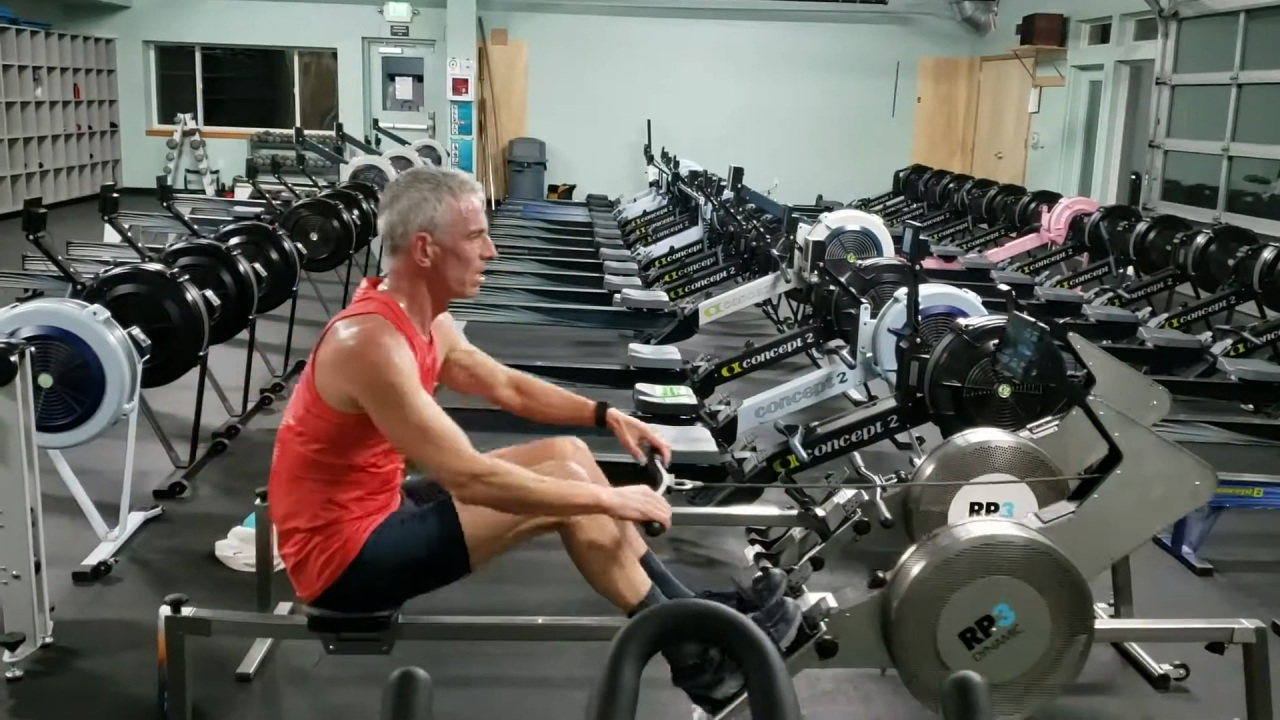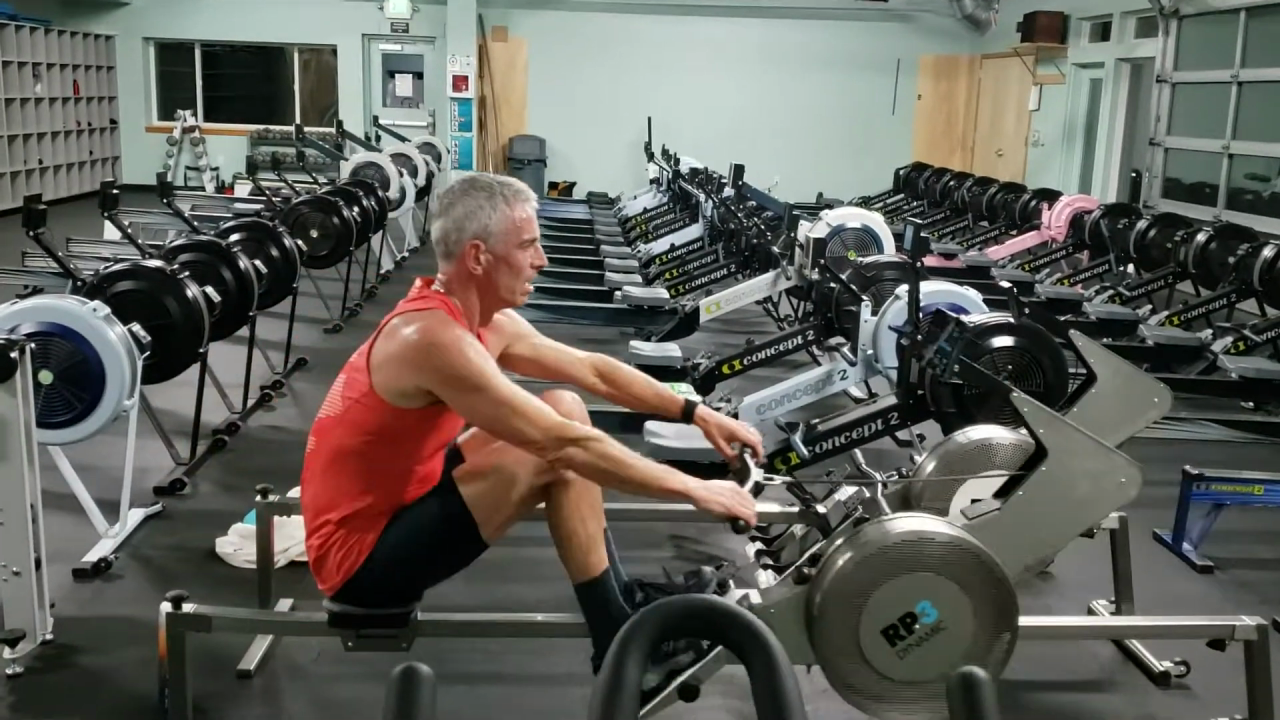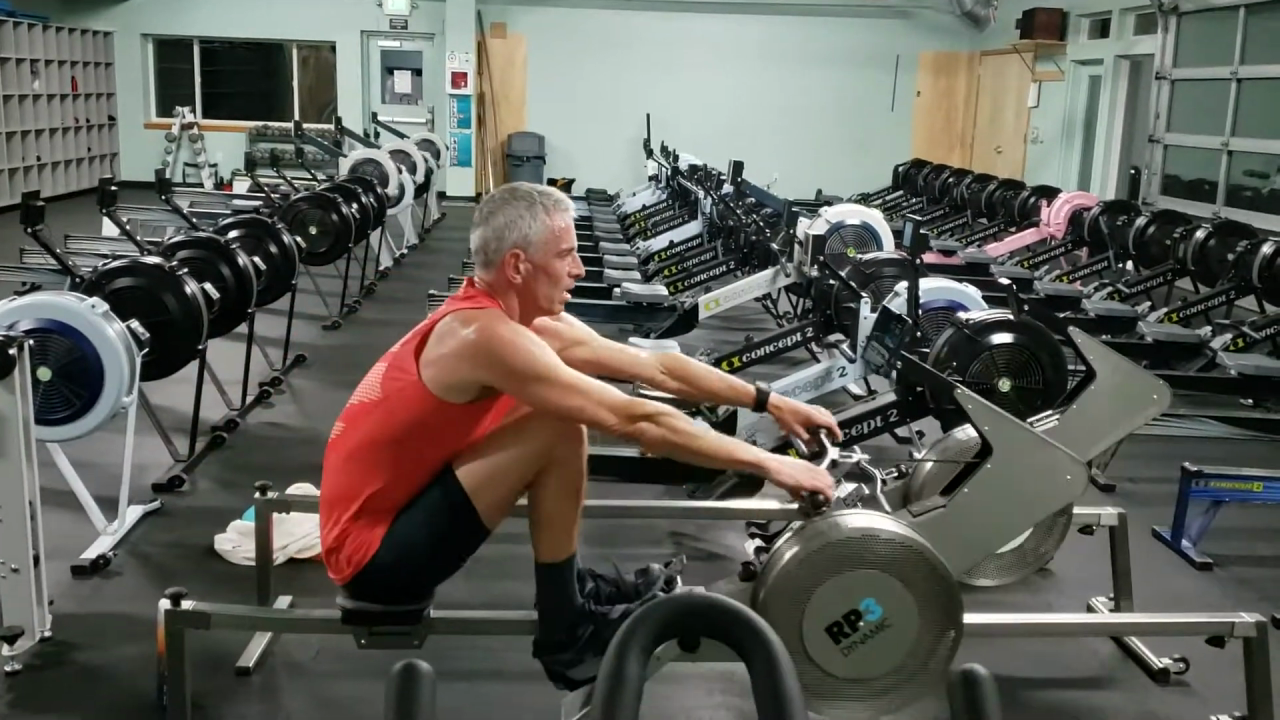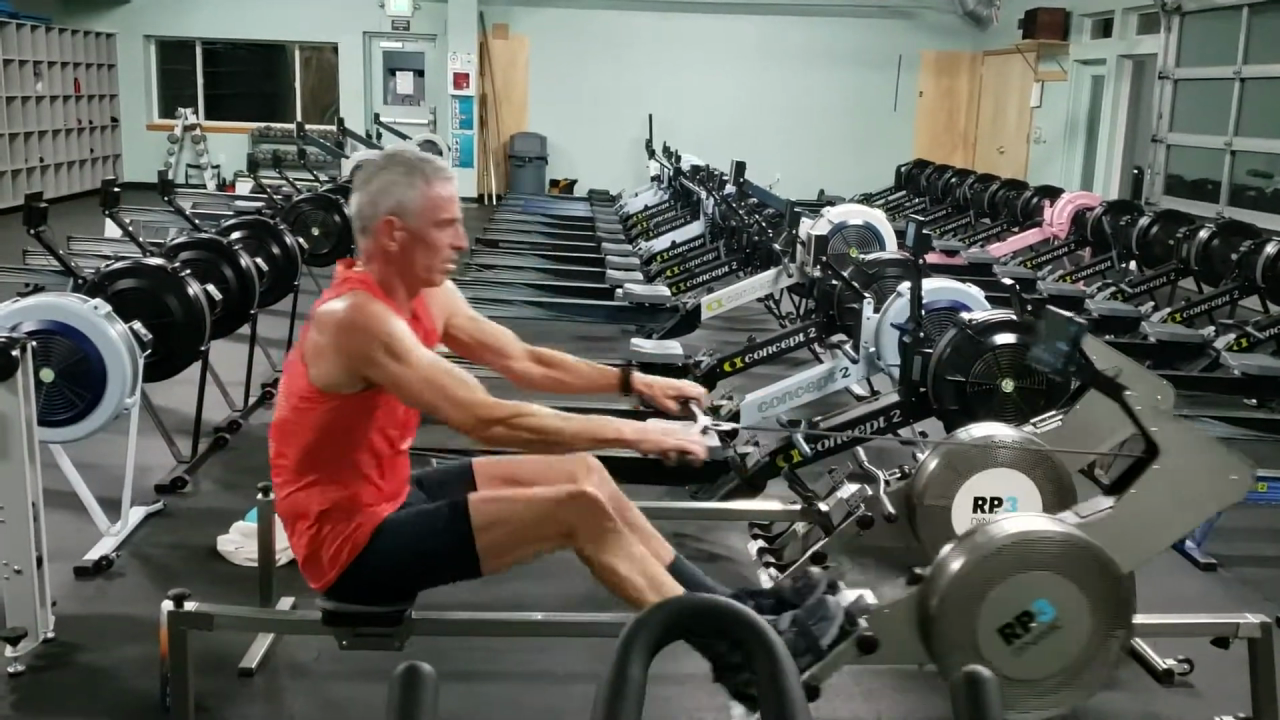
dt=0.4s
person 1, frame 1
left shoulder: (421, 317)
right shoulder: (371, 342)
left elbow: (506, 385)
right elbow: (471, 478)
left wrist: (606, 415)
right wrist: (611, 500)
left hip: (373, 519)
right hip: (340, 562)
left knee: (566, 456)
right knee: (562, 477)
right ankle: (692, 656)
person 1, frame 2
left shoulder: (483, 319)
right shoulder: (433, 338)
left elbow: (592, 370)
right elbow: (564, 447)
left wrist: (697, 414)
right wrist: (692, 491)
left hip: (392, 506)
right hip: (362, 558)
left knee: (561, 412)
right knee: (557, 444)
left ankle: (615, 600)
person 1, frame 3
left shoulder: (530, 319)
right shoulder: (488, 336)
left elbow: (658, 368)
right elbow: (637, 419)
left wrist: (773, 401)
right wrist: (768, 463)
left hip: (407, 498)
right hip: (373, 551)
left knee: (567, 412)
right knee: (563, 430)
left ankle: (576, 593)
right ankle: (567, 634)
person 1, frame 4
left shoulder: (421, 289)
right shoulder: (357, 318)
left elbow: (519, 358)
right elbow: (490, 419)
left wrist: (633, 382)
right wrist: (636, 434)
left hip: (384, 501)
right hip: (349, 545)
left knee: (579, 476)
right knee: (579, 497)
left ankle: (745, 608)
right ankle: (737, 652)
